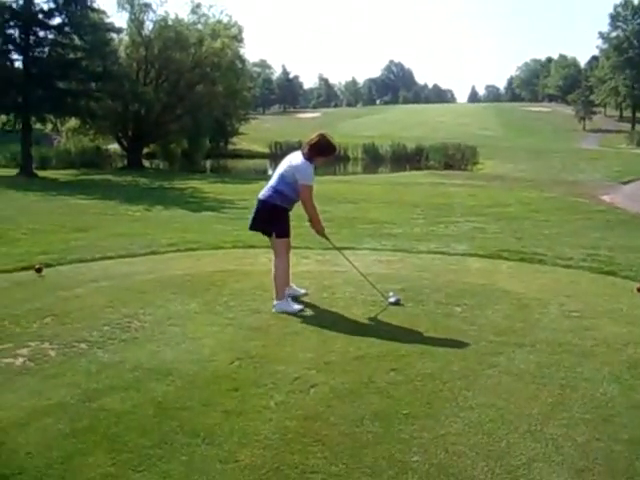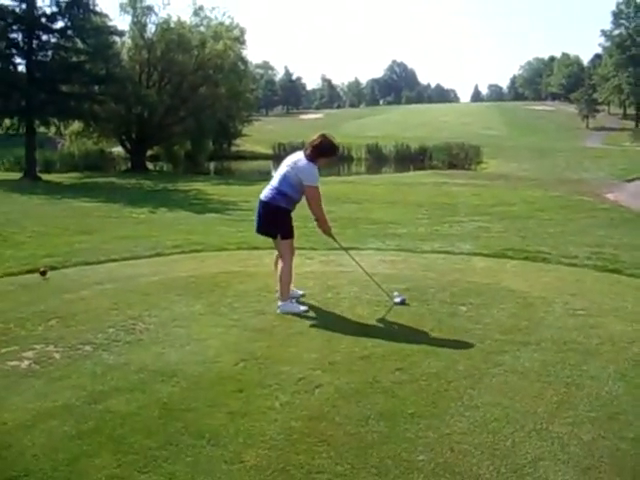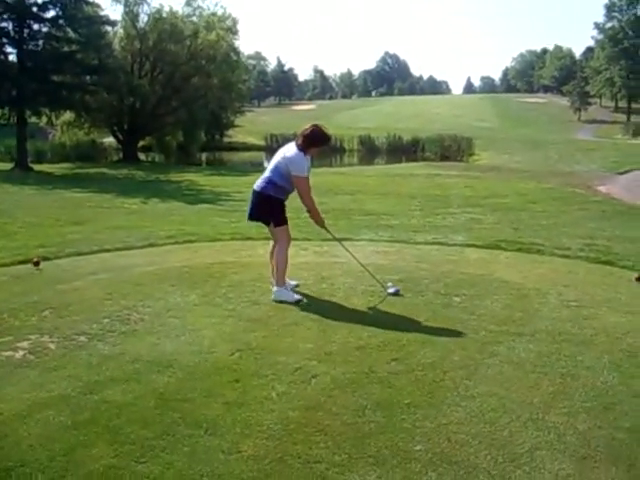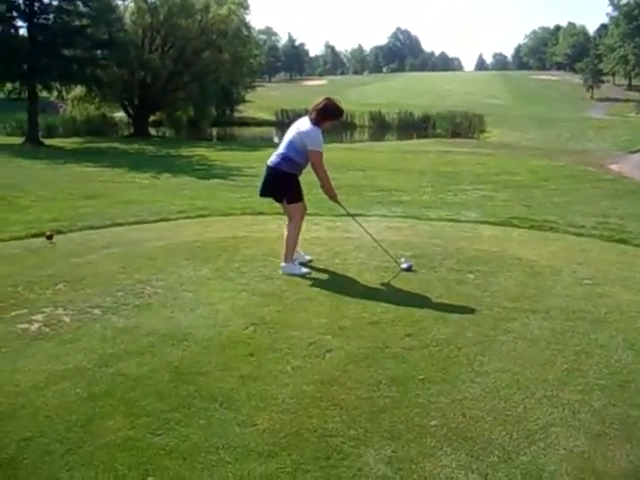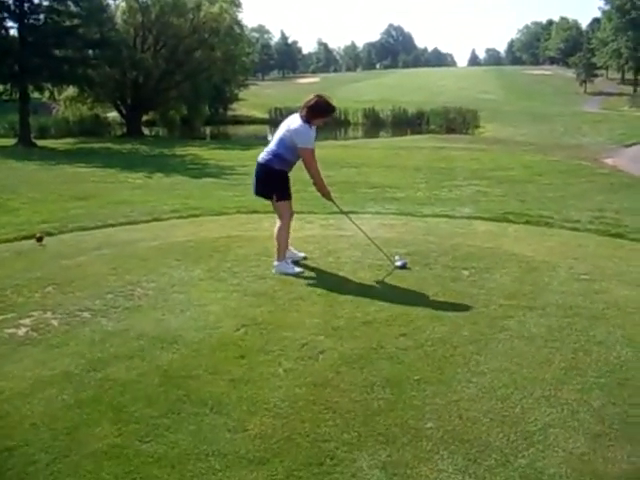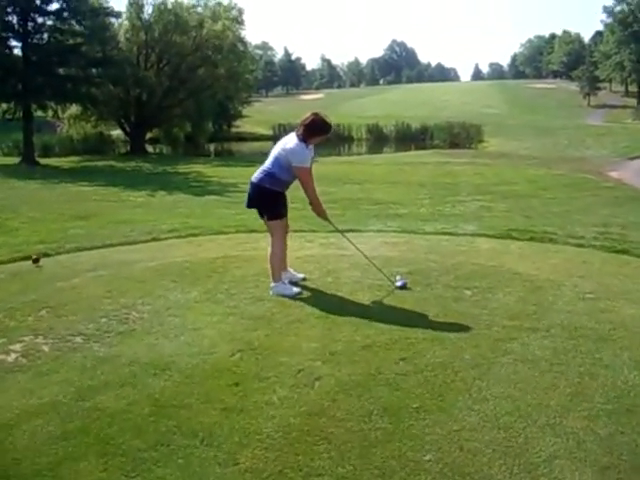
dt=0.3s
person 1, frame 1
left shoulder: (298, 157)
right shoulder: (304, 168)
left elbow: (305, 199)
right elbow: (307, 201)
left wrist: (313, 220)
right wrist: (318, 224)
left hip: (271, 205)
right hip: (273, 208)
left knee: (284, 249)
right knee: (281, 254)
left ankle: (286, 287)
right ankle: (280, 301)
person 1, frame 2
left shoulder: (299, 157)
right shoulder: (308, 169)
left elbow: (312, 197)
right elbow: (314, 202)
left wrist: (319, 220)
right wrist: (324, 225)
left hip: (271, 204)
right hip: (276, 208)
left knee: (284, 251)
right knee: (287, 255)
left ankle: (284, 289)
right ankle: (284, 302)
person 1, frame 3
left shoulder: (297, 150)
right shoulder: (297, 158)
left elbow: (305, 186)
right elbow: (304, 192)
left wrist: (312, 211)
right wrist: (316, 216)
left hip: (270, 196)
right hip: (268, 198)
left knee: (280, 240)
right knee: (283, 242)
left ankle: (278, 280)
right ankle: (279, 288)
person 1, frame 4
left shoulder: (308, 123)
right shoulder: (312, 133)
left elbow: (317, 163)
right elbow: (319, 167)
left wrist: (325, 185)
right wrist: (330, 191)
left hip: (283, 171)
right hip: (282, 173)
left knee: (300, 211)
right knee: (296, 218)
left ankle: (293, 252)
right ankle: (287, 263)
person 1, frame 5
left shoulder: (302, 121)
right shoulder: (302, 130)
left elbow: (310, 159)
right elbow: (310, 163)
left wrist: (318, 183)
right wrist: (323, 188)
left hip: (275, 169)
right hip: (272, 170)
left knee: (286, 213)
right knee: (285, 216)
left ankle: (286, 250)
right ankle: (280, 262)
person 1, frame 6
left shoulder: (303, 143)
right shoulder: (297, 149)
left elbow: (308, 176)
right elbow: (306, 183)
left wrist: (314, 202)
right wrist: (318, 208)
left hip: (274, 189)
right hip: (265, 189)
left knee: (283, 231)
right knee: (277, 236)
left ankle: (284, 271)
right ankle: (277, 283)
